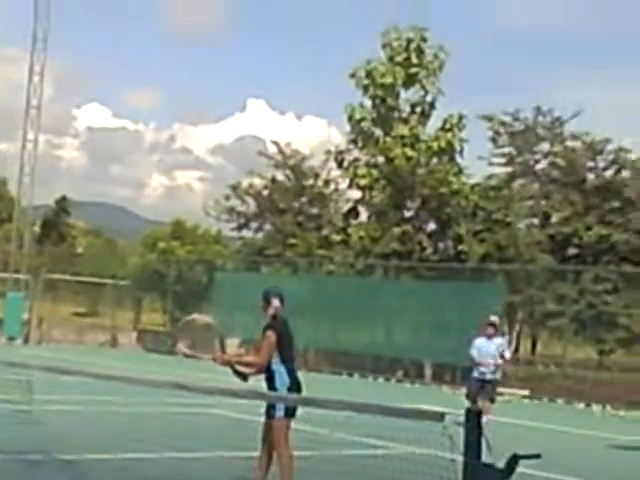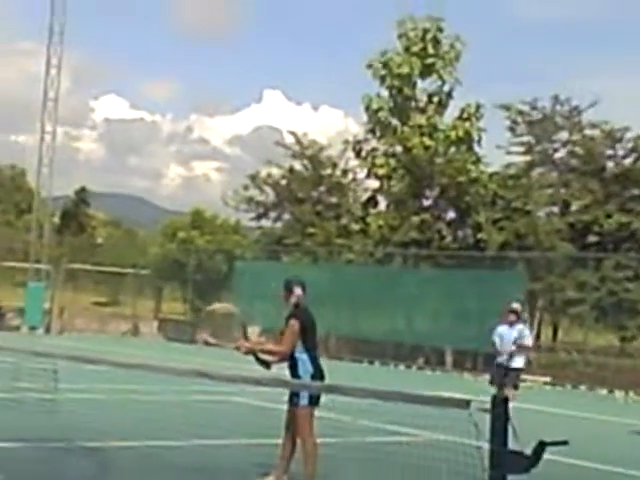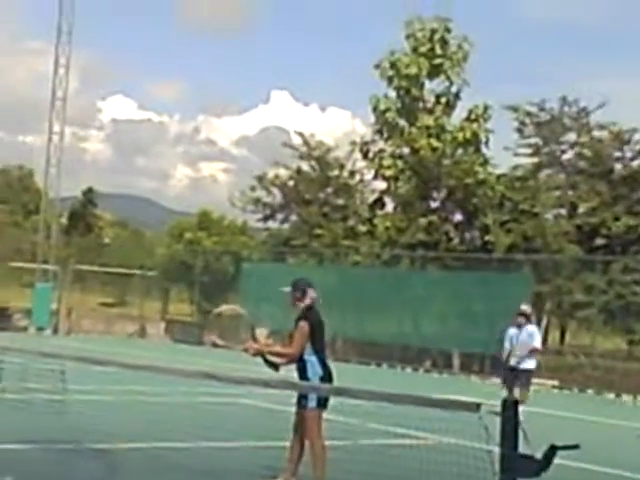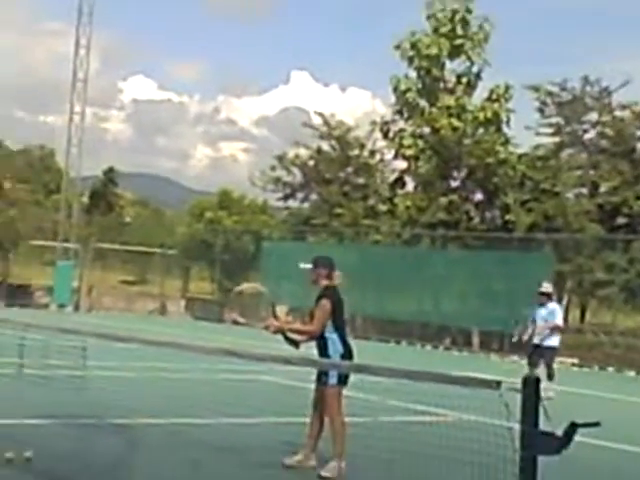
dt=0.1s
person 1, frame 1
left shoulder: (272, 329)
right shoulder: (281, 326)
left elbow: (261, 361)
left wrist: (232, 360)
right wrist: (247, 370)
left hip: (284, 389)
right hip: (279, 389)
left knee: (280, 444)
right knee: (267, 441)
person 1, frame 2
left shoulder: (295, 317)
right shoulder: (303, 315)
left elbow: (285, 350)
left wrist: (255, 348)
left hip: (307, 376)
right hip: (302, 375)
left knee: (304, 431)
right knee: (290, 429)
person 1, frame 3
left shoulder: (305, 319)
right shoulder: (310, 316)
left elbow: (295, 351)
left wrist: (264, 349)
right wrist: (275, 357)
left hip: (315, 378)
right hip: (309, 378)
left knee: (313, 433)
right knee: (298, 429)
person 1, frame 4
left shoulder: (326, 297)
right shoulder: (328, 295)
left elbow: (315, 329)
left wrist: (284, 327)
right wrist: (292, 330)
left hip: (336, 355)
right hip: (329, 355)
left knee: (333, 410)
right knee: (317, 408)
left ankle: (338, 462)
right ankle: (308, 455)
